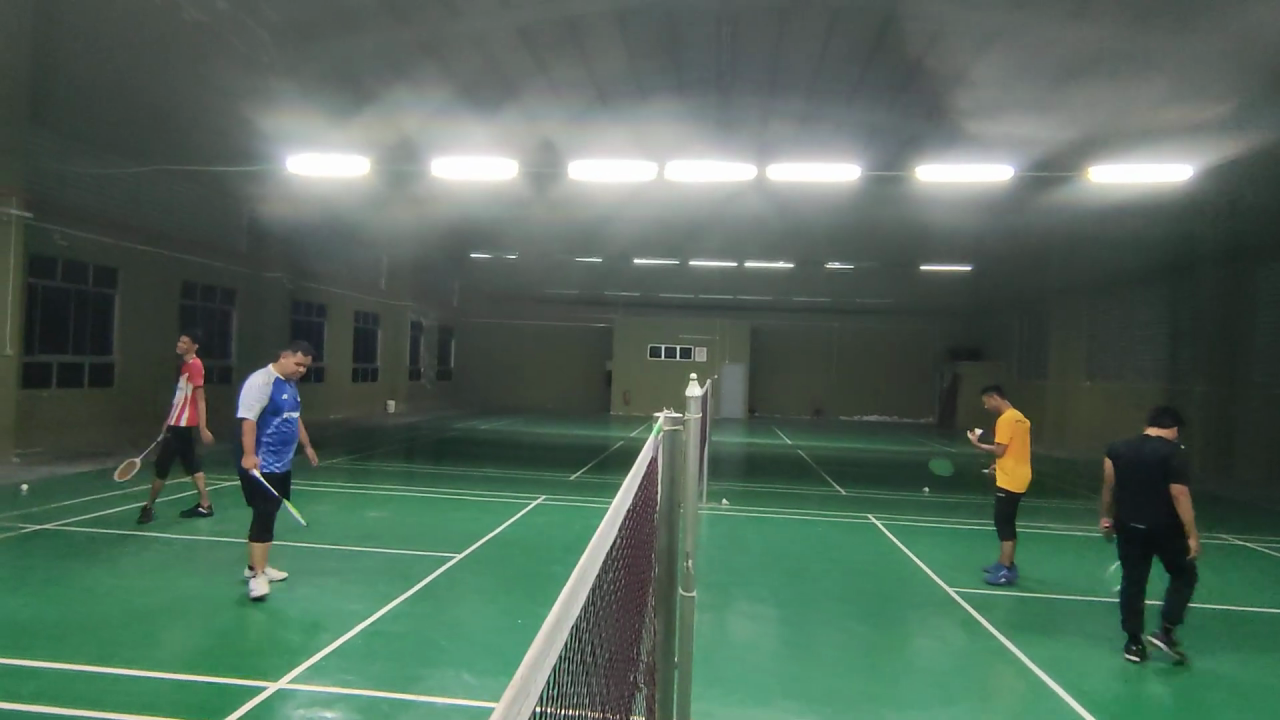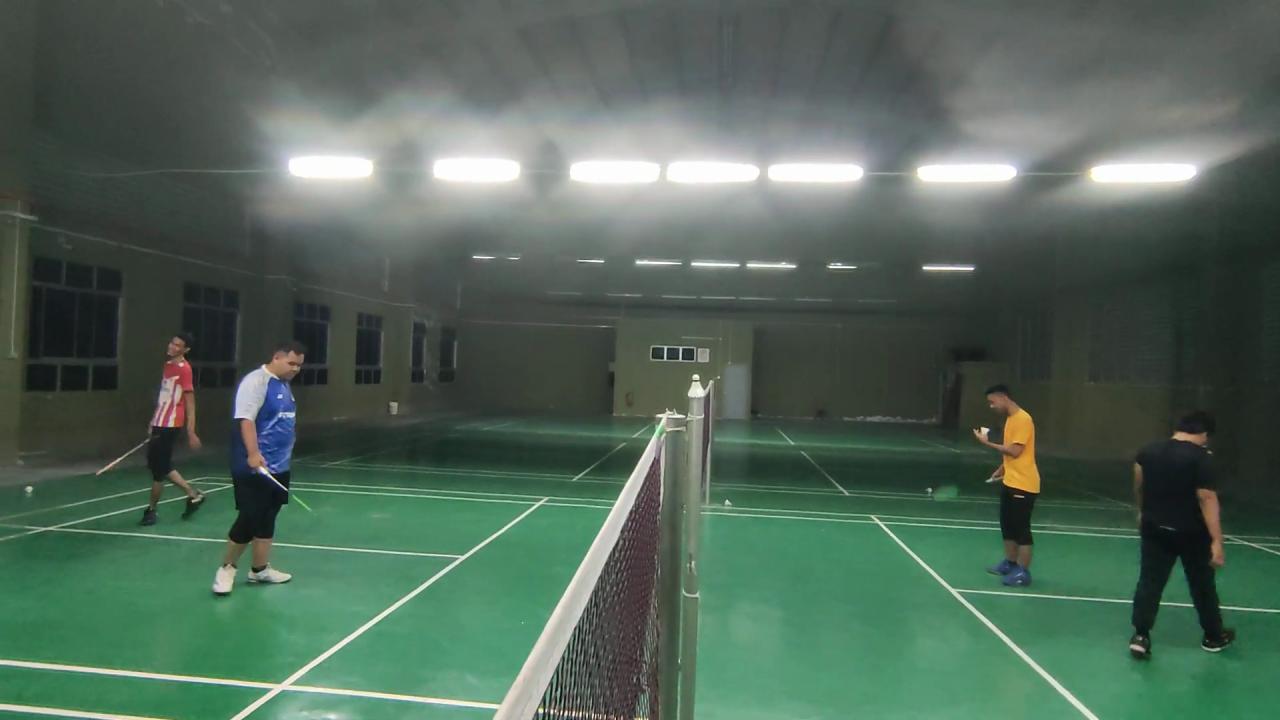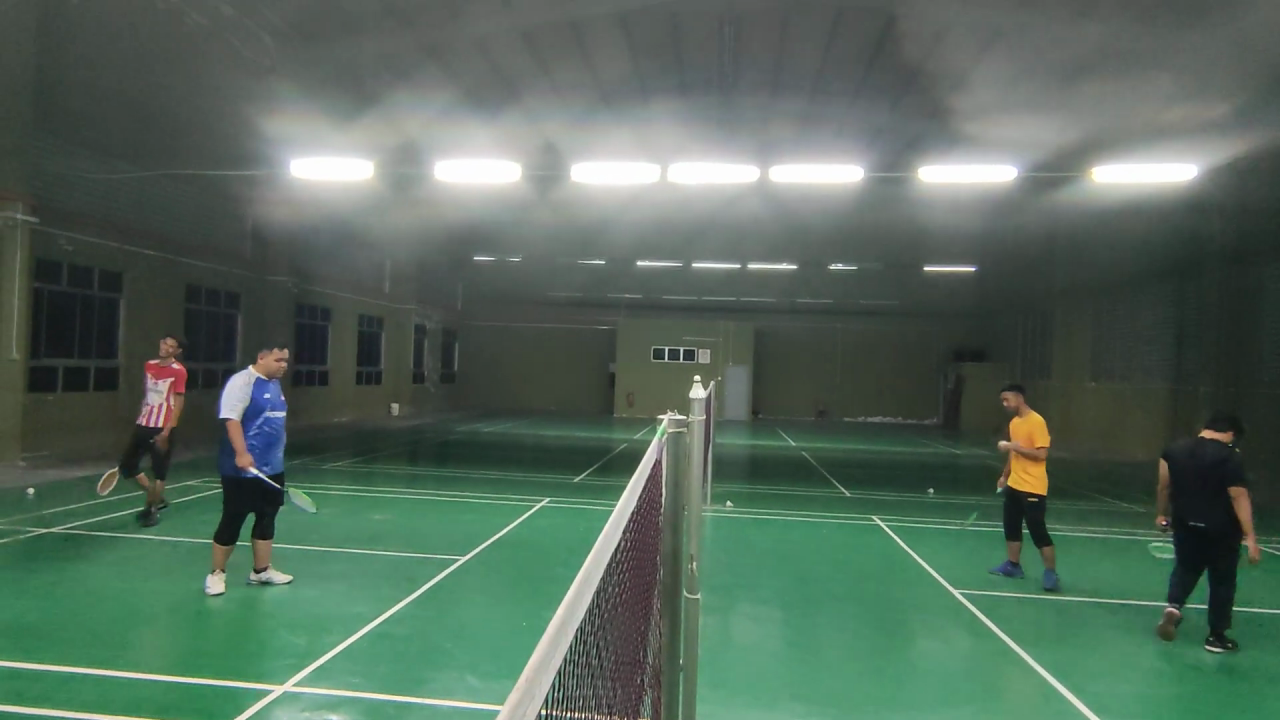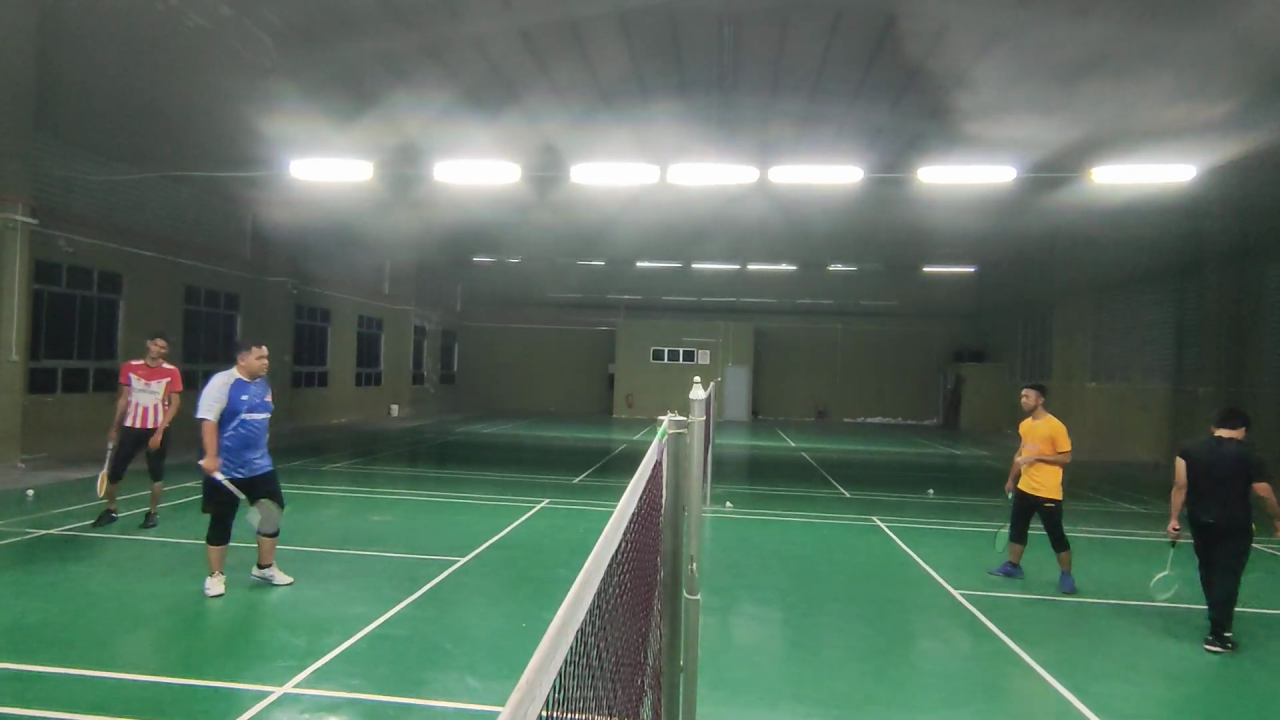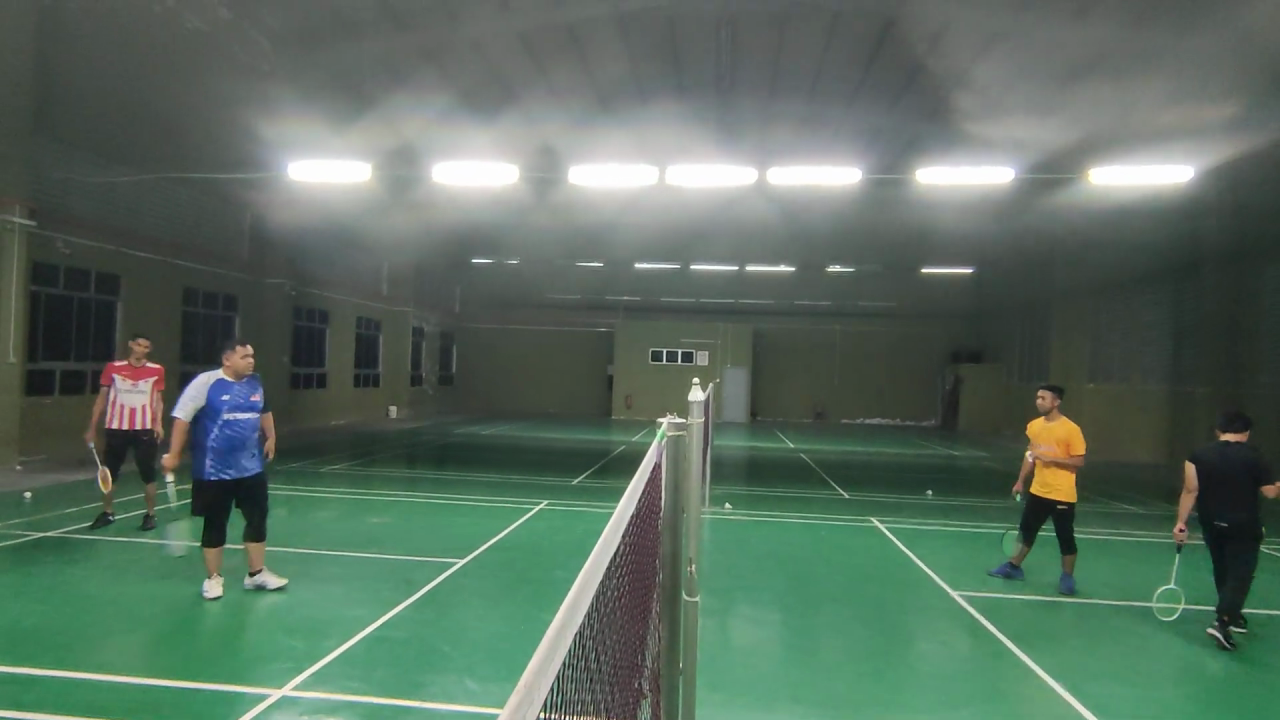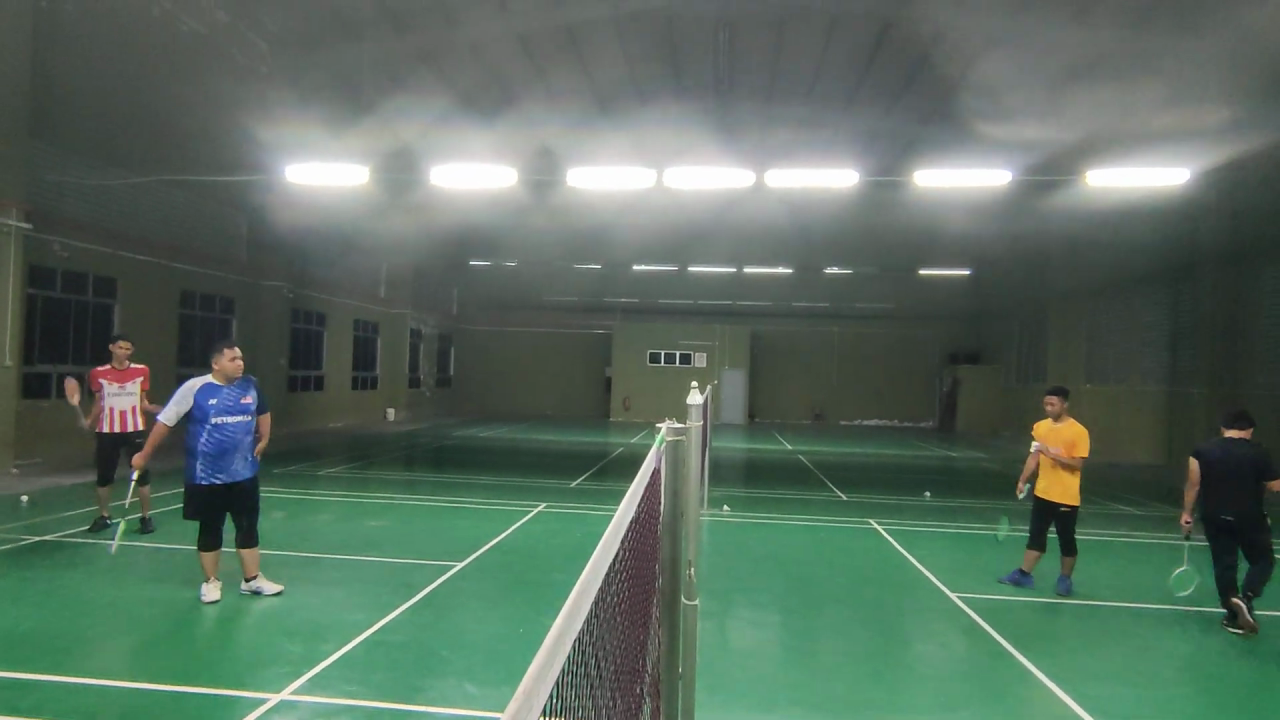
dt=0.2s
person 1, frame 1
left shoulder: (290, 384)
right shoulder: (261, 381)
right elbow: (248, 419)
left wrist: (307, 445)
right wrist: (249, 454)
left hip: (281, 463)
right hip: (260, 465)
left knee: (268, 515)
right knee: (265, 515)
left ankle: (256, 566)
right ankle: (258, 576)
person 1, frame 2
left shoulder: (284, 384)
right shoulder: (256, 382)
right elbow: (245, 419)
right wrist: (253, 454)
left hip: (278, 465)
right hip: (254, 466)
left knee: (268, 517)
right knee: (250, 517)
left ankle: (260, 569)
right ankle: (227, 568)
person 1, frame 3
left shoulder: (274, 383)
right shoulder: (242, 382)
right elbow: (231, 419)
right wrist: (241, 453)
left hip: (271, 467)
right hip: (243, 469)
left knee: (267, 518)
right knee: (233, 519)
left ankle: (261, 570)
right ankle: (217, 573)
person 1, frame 4
left shoulder: (262, 384)
right shoulder: (222, 382)
right elbow: (207, 420)
right wrist: (210, 455)
left hip: (260, 465)
right hip: (226, 468)
right knee: (221, 521)
left ankle: (265, 567)
right ankle: (215, 575)
person 1, frame 5
left shoulder: (255, 383)
right shoulder: (205, 383)
right elbow: (182, 418)
left wrist: (271, 438)
right wrist: (173, 454)
left hip: (250, 468)
right hip: (213, 470)
left knee: (257, 517)
right knee: (215, 524)
left ankle: (256, 574)
right ankle: (213, 578)
person 1, frame 6
left shoulder: (250, 385)
right shoulder: (194, 388)
left elbow: (262, 413)
right elbow: (165, 421)
left wrist: (264, 439)
right wrist: (145, 453)
left hip: (243, 473)
right hip: (206, 475)
left knee: (248, 526)
right knee: (210, 528)
left ankle: (252, 579)
right ankle: (211, 581)
person 2, frame 1
left shoulder: (1118, 449)
right shoulder: (1173, 453)
left elbow: (1108, 487)
right elbow: (1180, 495)
left wrist: (1106, 517)
right wrist: (1192, 536)
left hip: (1128, 526)
right hip: (1164, 529)
left knee: (1132, 582)
right knee: (1184, 577)
left ankle: (1134, 642)
right ankle: (1165, 632)
person 2, frame 2
left shoulder: (1148, 453)
right shoulder: (1200, 458)
left elbow: (1139, 488)
right elbow: (1207, 500)
left wrist: (1144, 513)
right wrist: (1217, 541)
left hip: (1155, 529)
right hip: (1192, 532)
left knee: (1150, 581)
right knee: (1202, 584)
left ankle: (1141, 635)
right ankle: (1213, 636)
person 2, frame 3
left shoulder: (1175, 450)
right shoulder: (1229, 456)
left elbow: (1164, 487)
right elbow: (1239, 497)
left wrist: (1163, 514)
right wrist: (1250, 537)
left hip: (1185, 524)
right hip: (1220, 528)
left knee: (1185, 570)
right knee: (1222, 580)
left ankle: (1173, 607)
right ankle: (1216, 636)
person 2, frame 4
left shoulder: (1190, 450)
right shoulder: (1247, 454)
left elbow: (1180, 487)
left wrist: (1174, 519)
left hip: (1200, 522)
right hip: (1234, 525)
left knee: (1208, 568)
right knee: (1227, 577)
left ankle: (1218, 621)
right ankle: (1216, 635)
person 2, frame 5
left shoulder: (1199, 456)
right shoulder: (1254, 457)
left elbow: (1190, 491)
left wrist: (1181, 522)
left hip: (1212, 524)
right hip: (1245, 526)
left knee: (1223, 572)
right knee: (1239, 576)
left ankle: (1231, 616)
right ankle: (1221, 623)
person 2, frame 6
left shoulder: (1203, 451)
right shoulder: (1258, 453)
left elbow: (1193, 484)
left wrist: (1187, 513)
left hip: (1215, 518)
right hip: (1250, 519)
left knee: (1224, 566)
left ankle: (1234, 618)
right ankle: (1245, 598)
person 3, frame 1
left shoulder: (1005, 420)
right shoulder: (1021, 419)
left elbow: (999, 451)
left wrist: (977, 443)
right wrist: (1000, 465)
left hip: (1009, 481)
right hip: (1018, 480)
left knee: (1003, 524)
right knee: (1007, 523)
left ankle: (1006, 571)
right ankle: (1007, 564)
person 3, frame 2
left shoulder: (1021, 420)
right shoulder: (1012, 419)
left elbow: (1015, 451)
left wrist: (988, 442)
right wrist: (1002, 469)
left hip: (1023, 484)
right hip: (1011, 481)
left knee: (1021, 527)
right knee: (1008, 524)
left ankle: (1023, 571)
right ankle: (1011, 563)
person 3, frame 3
left shoulder: (1037, 422)
right shoulder: (1014, 422)
left elbow: (1042, 454)
left wrist: (1013, 447)
right wrist: (1004, 475)
left hip: (1033, 487)
right hip: (1014, 484)
left knee: (1037, 530)
right knee: (1011, 525)
left ankle: (1051, 573)
right ankle: (1013, 565)
person 3, frame 4
left shoulder: (1055, 426)
right shoulder: (1024, 425)
left elbow: (1066, 458)
left wrist: (1037, 457)
right wrist: (1011, 479)
left hip: (1048, 492)
right hip: (1024, 488)
left knee: (1056, 534)
right knee: (1017, 527)
left ankle: (1066, 575)
right ankle: (1013, 566)
person 3, frame 5
left shoulder: (1071, 429)
right shoulder: (1034, 426)
left elbow: (1079, 461)
left wrist: (1049, 459)
right wrist: (1020, 481)
left hip: (1062, 495)
right hip: (1038, 491)
left knee: (1066, 538)
right knee: (1026, 530)
left ankle: (1067, 577)
right ankle: (1014, 567)
person 3, frame 6
left shoulder: (1078, 432)
right shoulder: (1040, 427)
left elbow: (1077, 464)
right elbow: (1034, 456)
left wrist: (1051, 454)
right wrist: (1022, 480)
left hip: (1066, 498)
right hip: (1042, 493)
left knee: (1066, 539)
right knee: (1036, 536)
left ankle: (1065, 579)
right ankle: (1024, 574)
person 4, frame 1
left shoulder: (193, 365)
right shoulder: (187, 365)
left elbow: (200, 399)
left wrist: (203, 428)
right wrist: (168, 422)
left hip: (181, 425)
right hip: (178, 423)
left knee: (161, 465)
right knee: (191, 464)
left ankle: (149, 507)
right ankle: (205, 505)
person 4, frame 2
left shoulder: (183, 369)
right shoulder: (168, 366)
left elbow: (189, 402)
left wrist: (191, 433)
right wrist: (153, 423)
left hip: (168, 425)
right hip: (160, 423)
left knee: (158, 467)
right knee: (162, 466)
left ankle: (151, 509)
right ankle: (193, 495)
person 4, frame 3
left shoulder: (178, 372)
right shoulder: (149, 366)
left elbow: (178, 404)
left wrist: (165, 432)
right wrist: (142, 421)
left hip: (162, 427)
right hip: (143, 424)
left knee: (159, 470)
right knee: (126, 465)
left ankle: (153, 509)
right ankle: (153, 500)
person 4, frame 4
left shoulder: (171, 372)
right shoulder: (129, 367)
left elbow: (174, 403)
right elbow: (123, 399)
left wrist: (160, 430)
right wrist: (114, 427)
left hip: (155, 429)
right hip: (130, 427)
left knee: (156, 473)
right knee: (115, 469)
left ankle: (152, 512)
right ankle: (111, 510)
person 4, frame 5
left shoulder: (156, 371)
right shoulder: (112, 368)
left elbow: (158, 400)
right elbow: (102, 398)
left wrist: (158, 424)
right wrist: (92, 428)
left hip: (144, 429)
right hip: (116, 428)
left knee: (148, 473)
right knee: (108, 472)
left ankle: (150, 515)
right ankle: (107, 513)
person 4, frame 6
left shoulder: (142, 371)
right shoulder: (98, 373)
right elbow: (99, 402)
left wrist: (149, 407)
right wrist: (90, 419)
left hip: (135, 430)
right hip: (107, 432)
left knee: (141, 475)
right knee: (104, 476)
left ankle: (146, 517)
right ankle: (104, 516)
